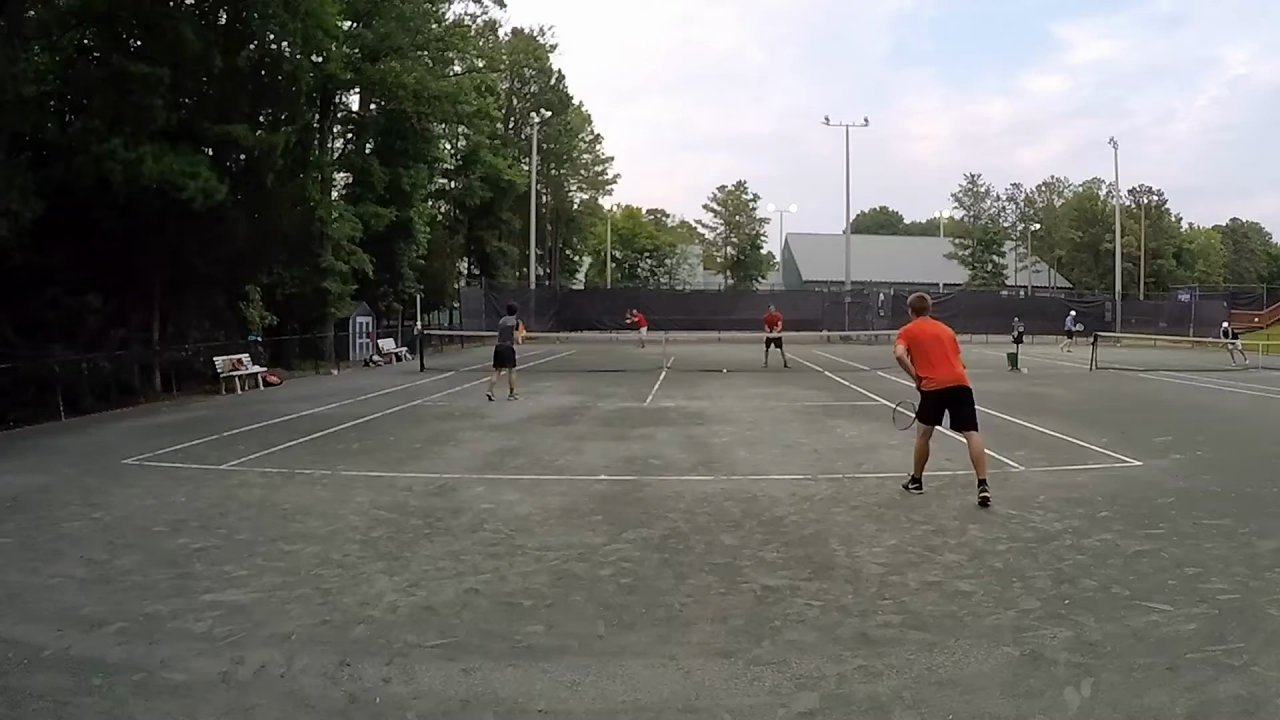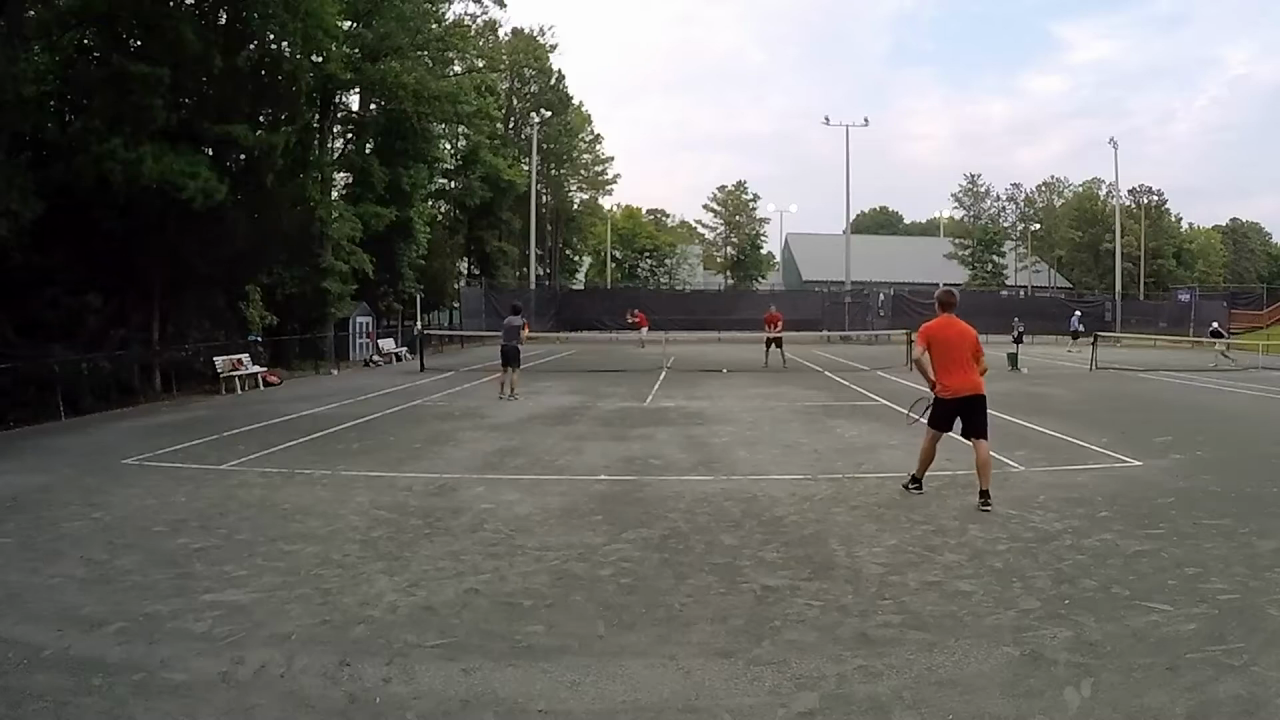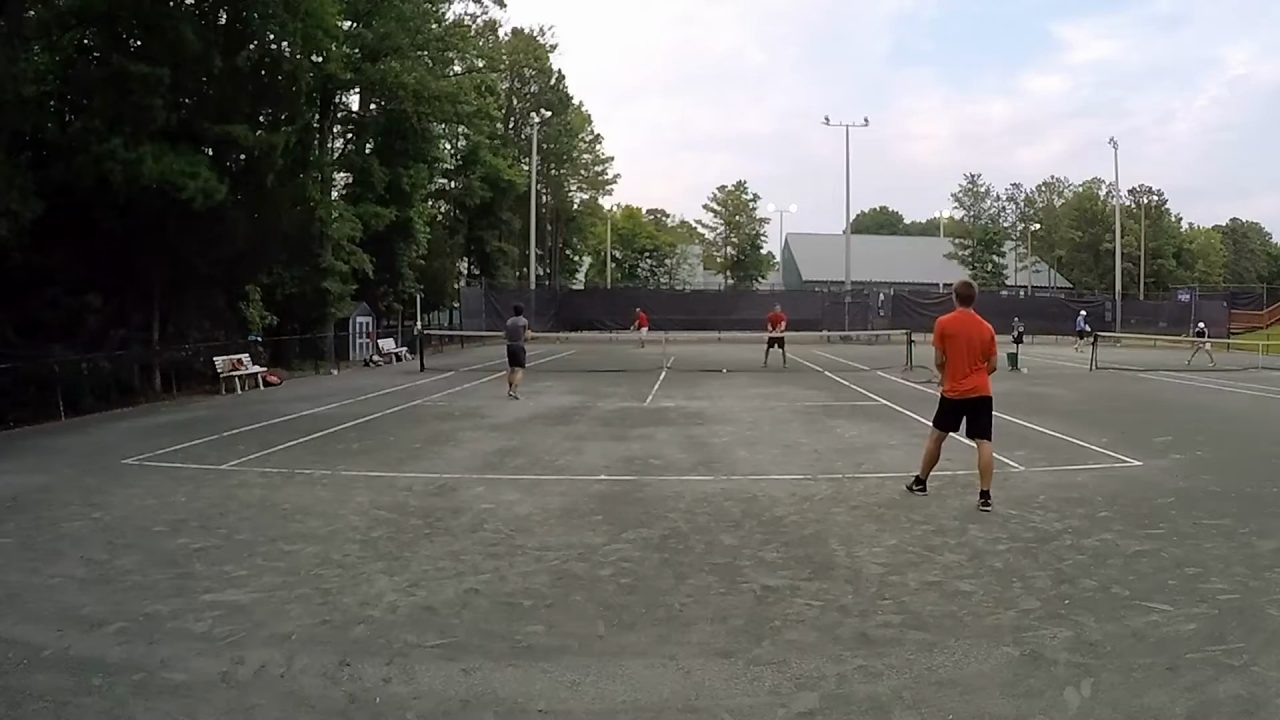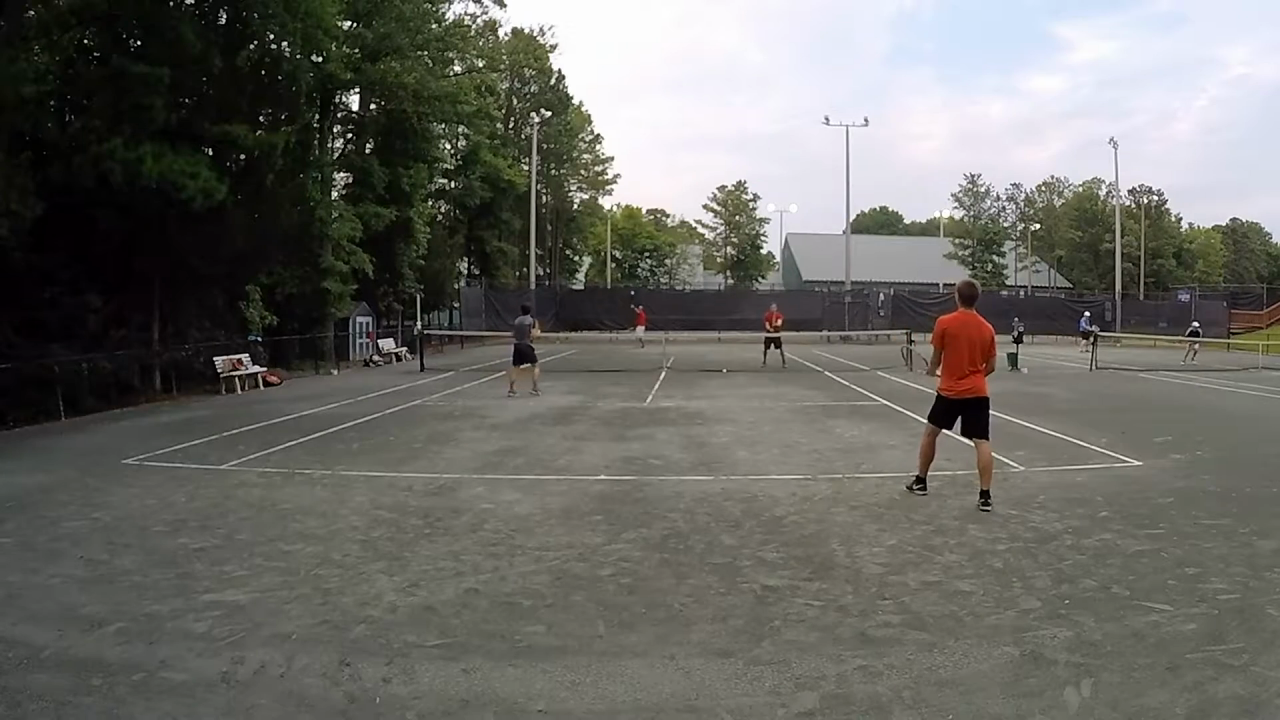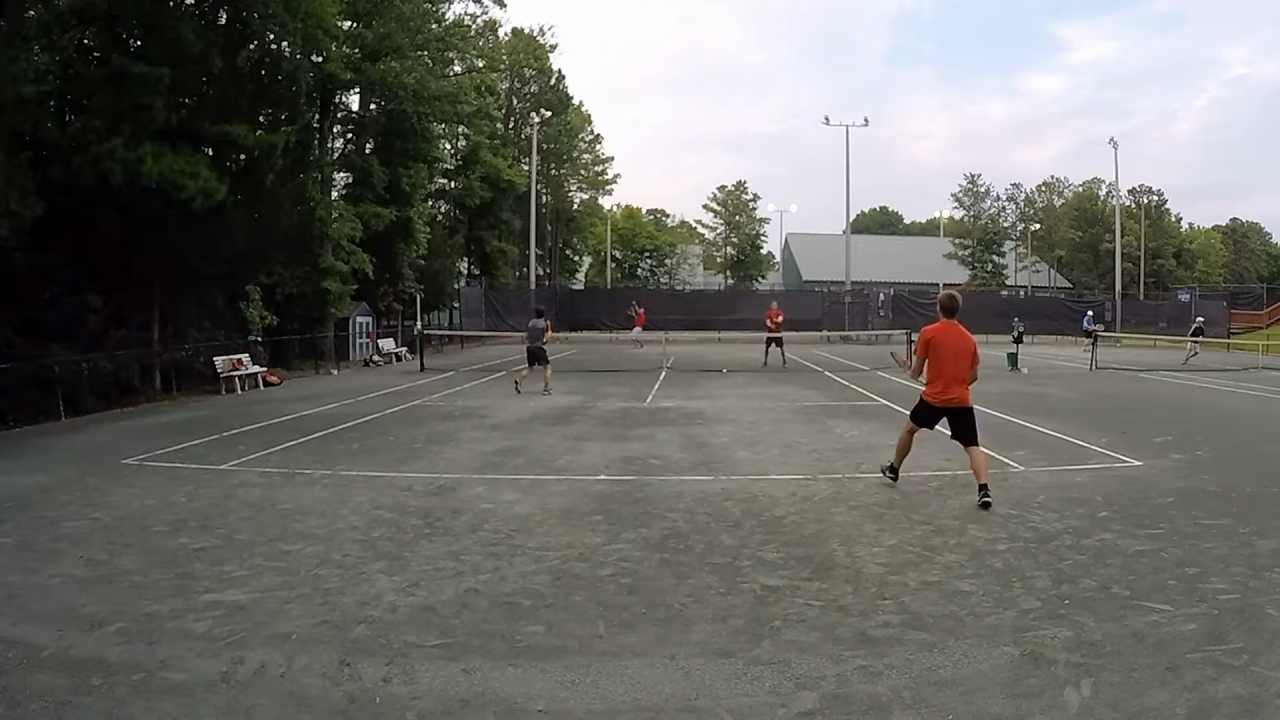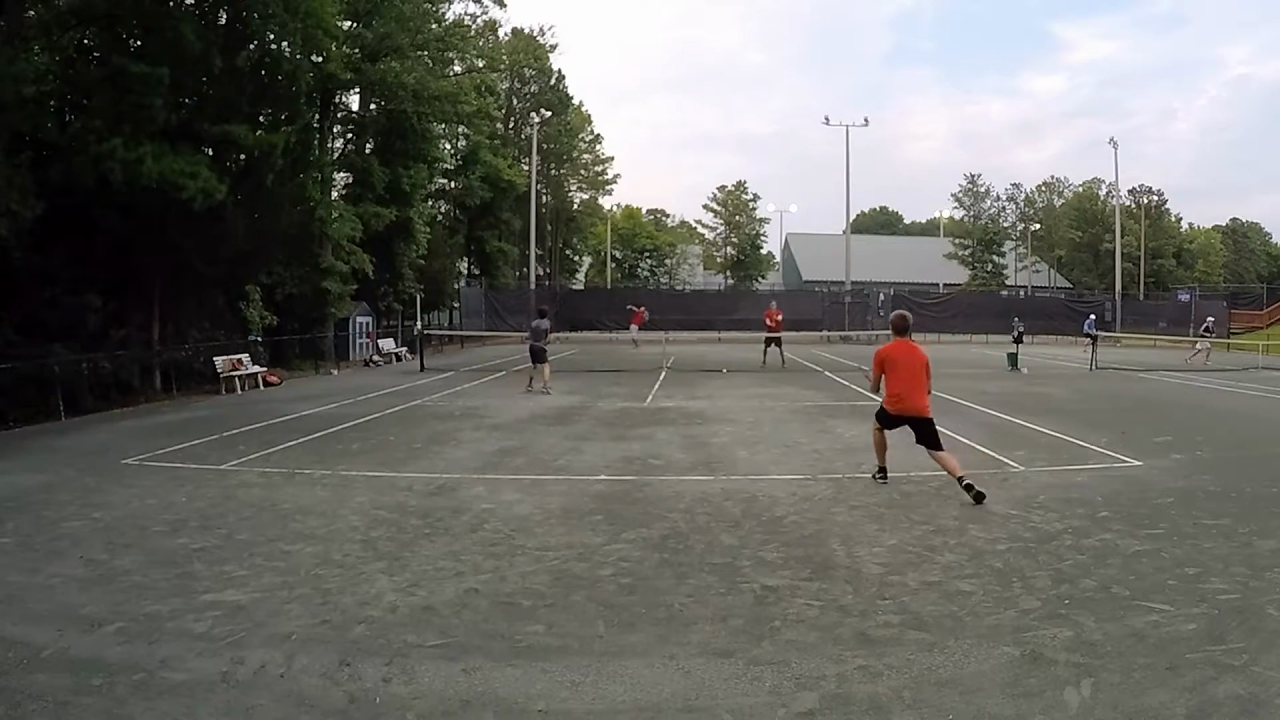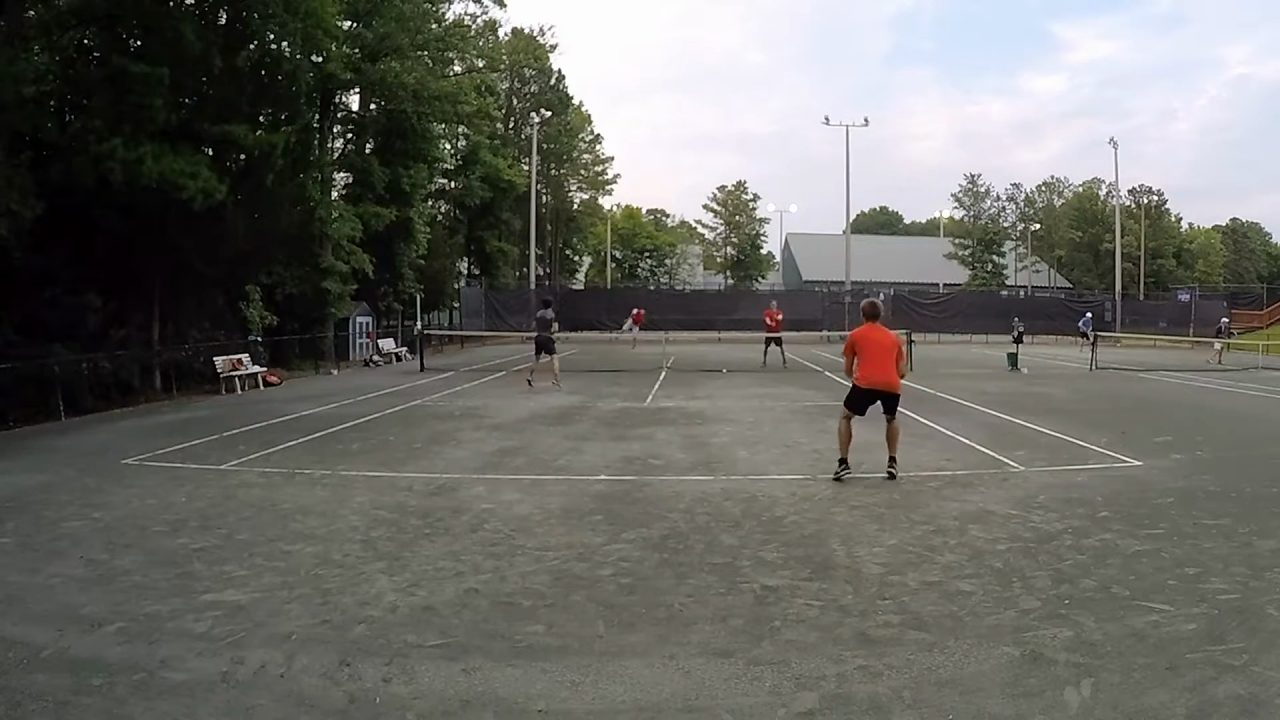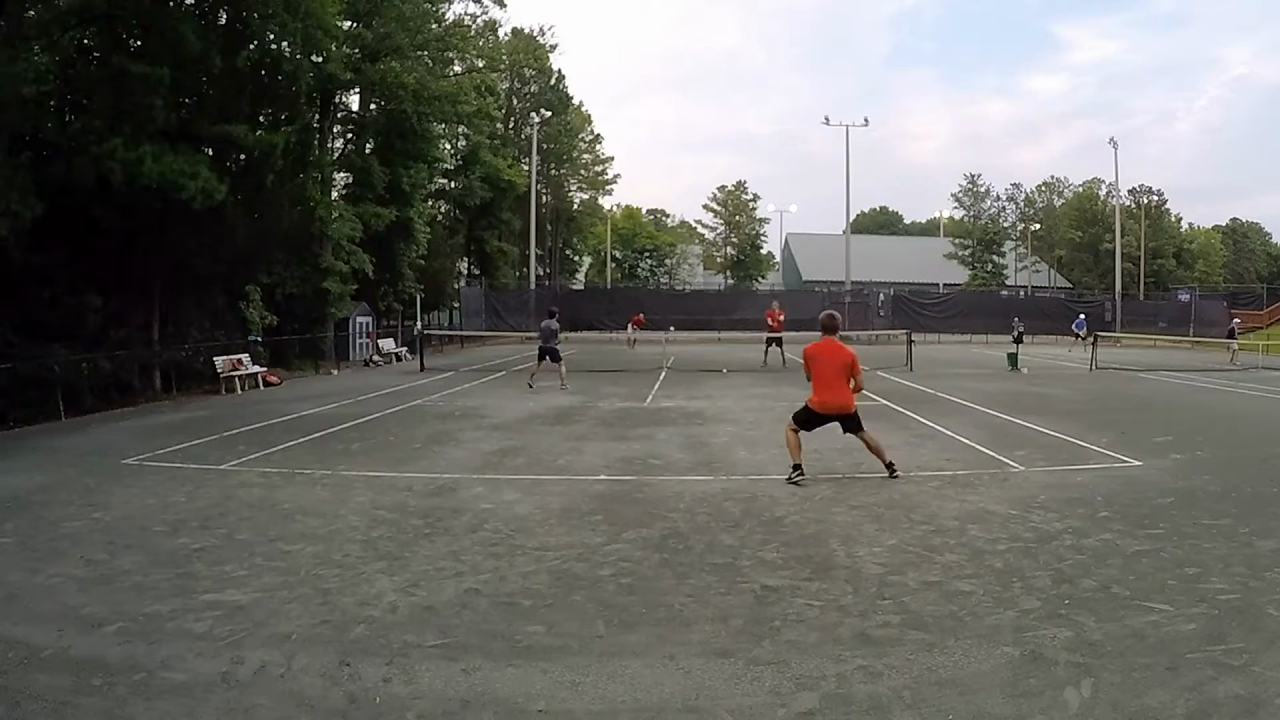
dt=0.3s
person 1, frame 1
left shoulder: (908, 331)
right shoulder: (946, 329)
left elbow: (900, 354)
left wrist: (916, 377)
left hip: (933, 387)
right hip: (960, 384)
left knee: (923, 434)
right knee: (971, 434)
left ankle: (916, 481)
right ankle: (983, 485)
person 1, frame 2
left shoulder: (929, 329)
right shoulder: (970, 331)
left elbow: (917, 357)
right elbow: (983, 367)
left wrist: (931, 381)
left hip: (948, 393)
right hip: (975, 391)
left knee: (932, 438)
right knee: (980, 442)
left ankle: (916, 481)
right ankle: (985, 495)
person 1, frame 3
left shoulder: (943, 323)
right shoulder: (986, 327)
left elbow: (939, 362)
right elbow: (993, 365)
left hip: (953, 393)
right hip: (981, 393)
left knee: (936, 437)
right knee: (984, 443)
left ankle: (920, 482)
right ankle: (985, 495)
person 1, frame 4
left shoulder: (944, 323)
right shoulder: (987, 328)
left elbow: (936, 360)
right elbow: (991, 366)
left wrist: (931, 370)
left hip: (950, 392)
right hip: (978, 393)
left knee: (930, 433)
right knee: (982, 442)
left ankle: (920, 482)
right ankle: (985, 495)
person 1, frame 5
left shoulder: (928, 333)
right shoulder: (969, 338)
left elbow: (917, 370)
right elbow: (973, 376)
left wrist: (913, 371)
left hip: (933, 399)
right hip: (962, 401)
left knee: (909, 429)
right knee: (972, 446)
left ankle: (893, 470)
right ankle: (984, 489)
person 1, frame 6
left shoulder: (883, 352)
right shoulder: (921, 353)
left elbow: (874, 388)
right elbow: (928, 389)
left wrist: (874, 383)
left hip: (894, 407)
right hip: (921, 409)
left knee: (878, 427)
right knee: (938, 452)
left ankle: (881, 471)
right ankle: (964, 481)
person 1, frame 7
left shoulder: (856, 336)
right shoulder: (894, 338)
left elbow: (848, 371)
right elbow: (902, 372)
left wrist: (852, 376)
left hip: (866, 385)
right hip: (892, 386)
left knee: (845, 418)
right knee: (891, 420)
left ankle: (843, 464)
right ankle: (892, 463)
person 1, frame 8
left shoulder: (809, 350)
right shoulder: (849, 353)
right elbow: (859, 385)
left hip: (817, 406)
right hip: (846, 406)
left knee: (791, 428)
right knee: (862, 434)
left ankle: (797, 469)
right ankle: (890, 467)
